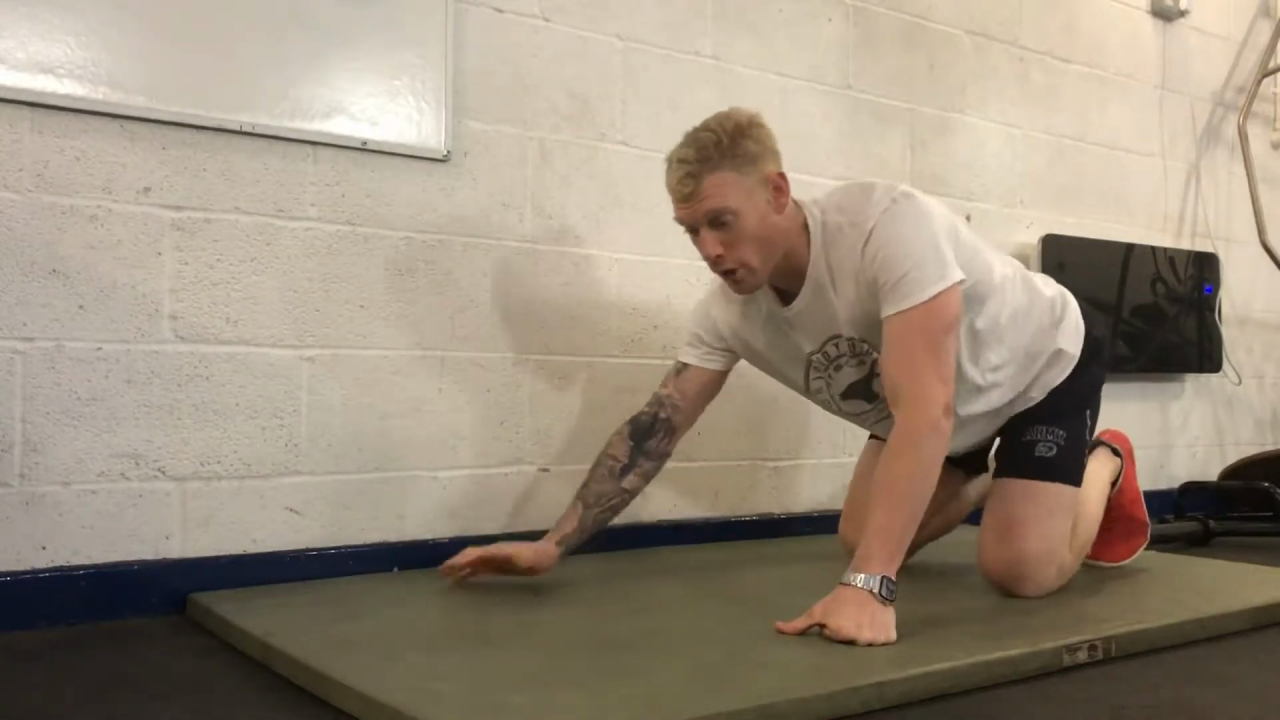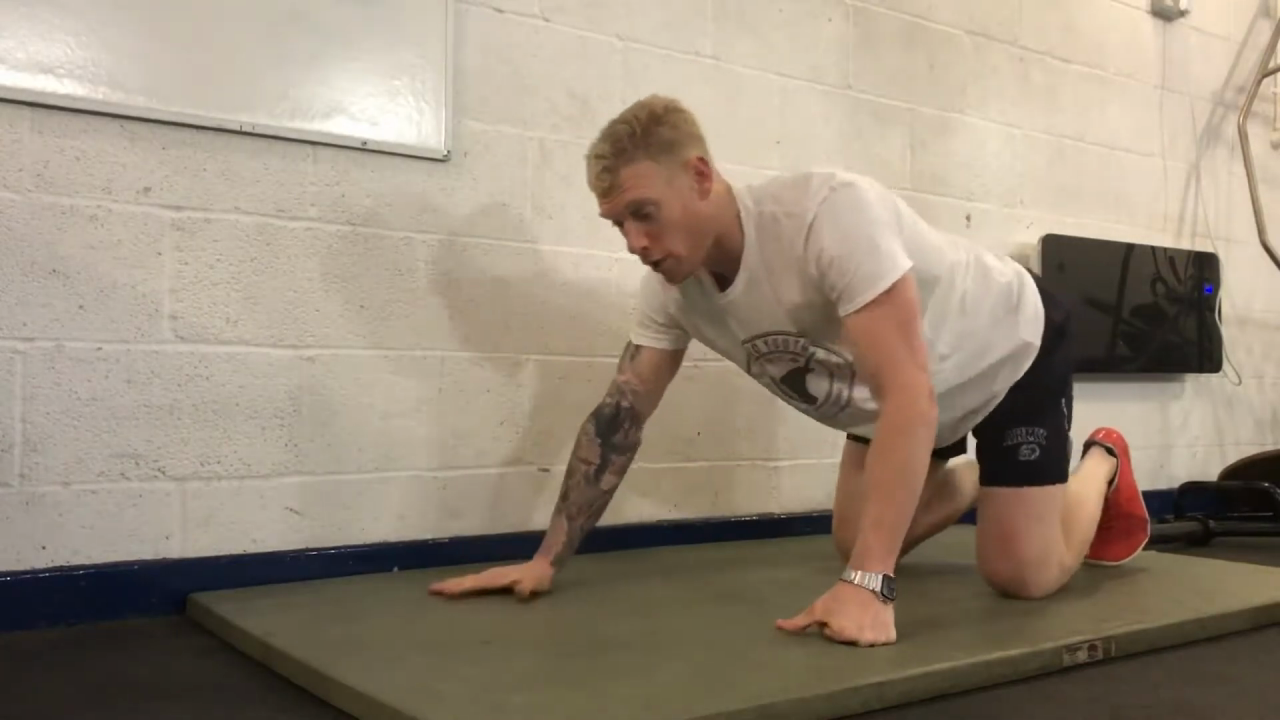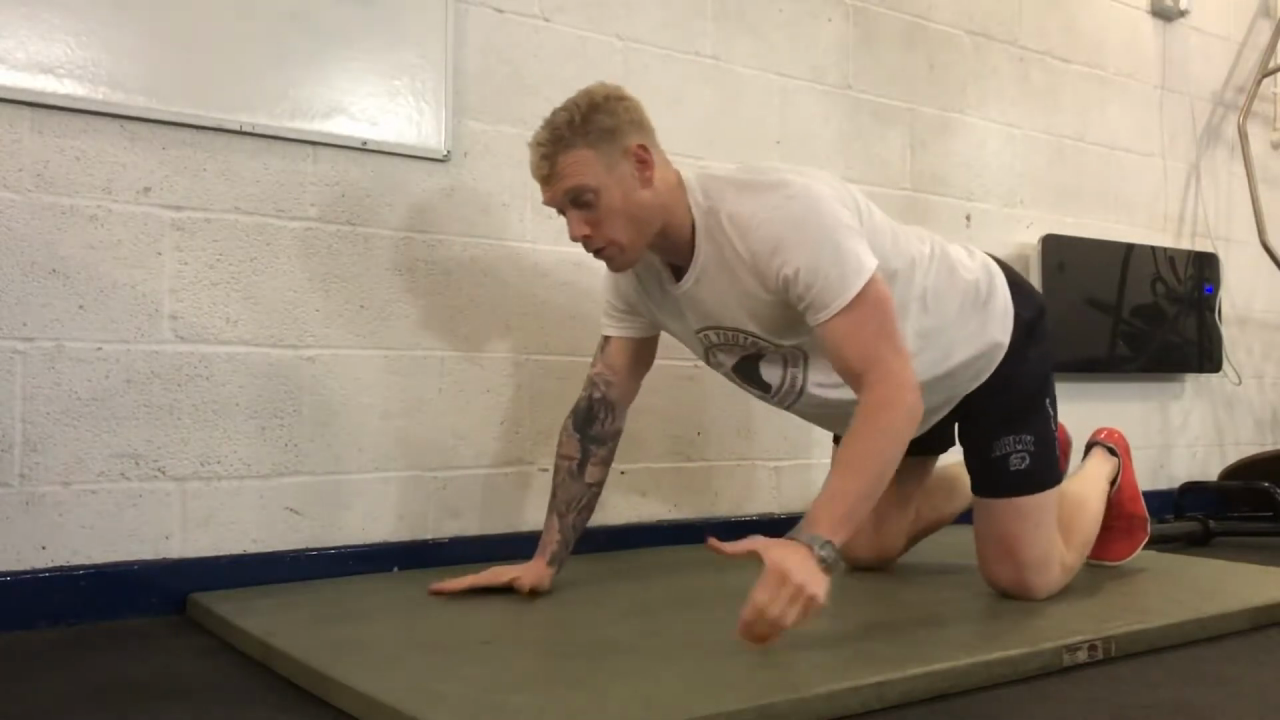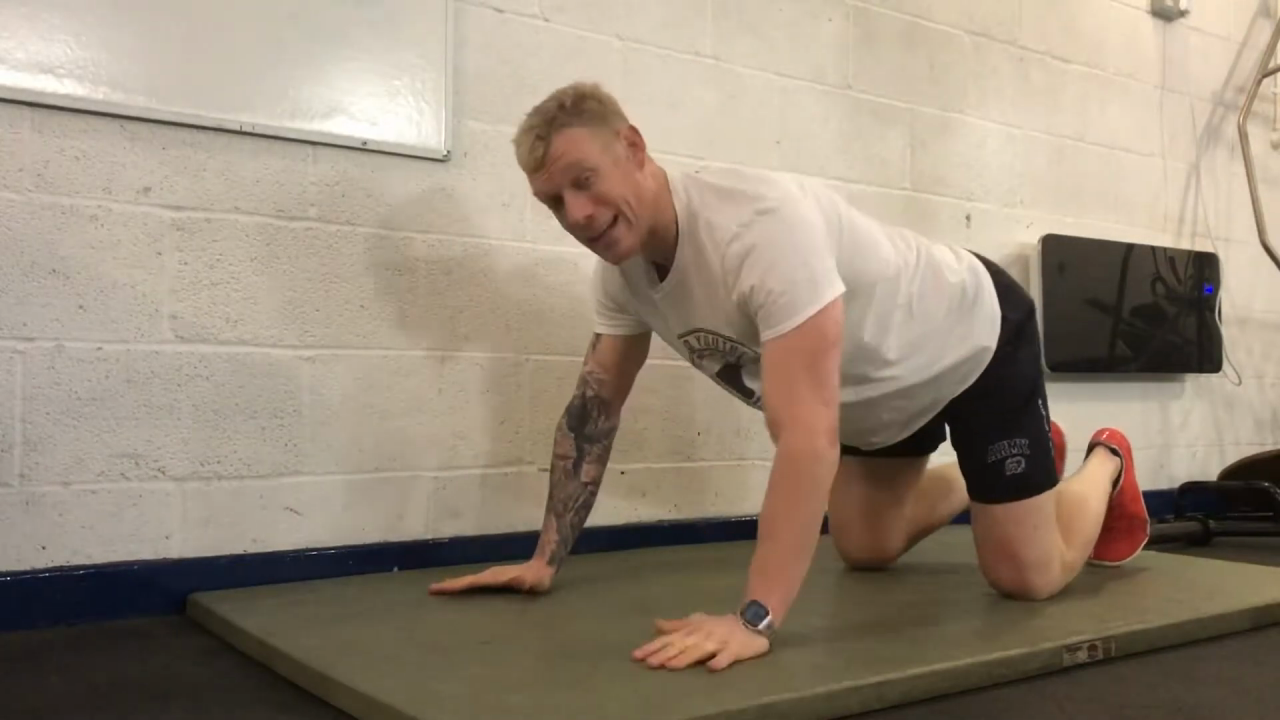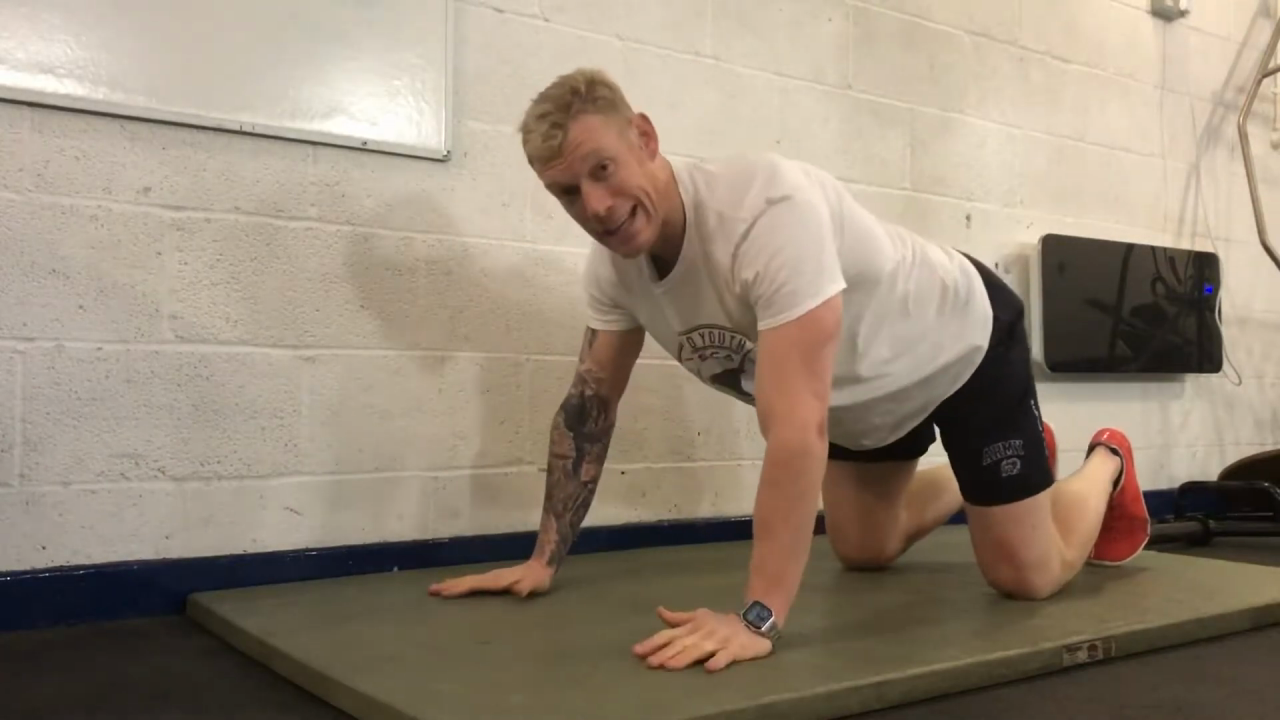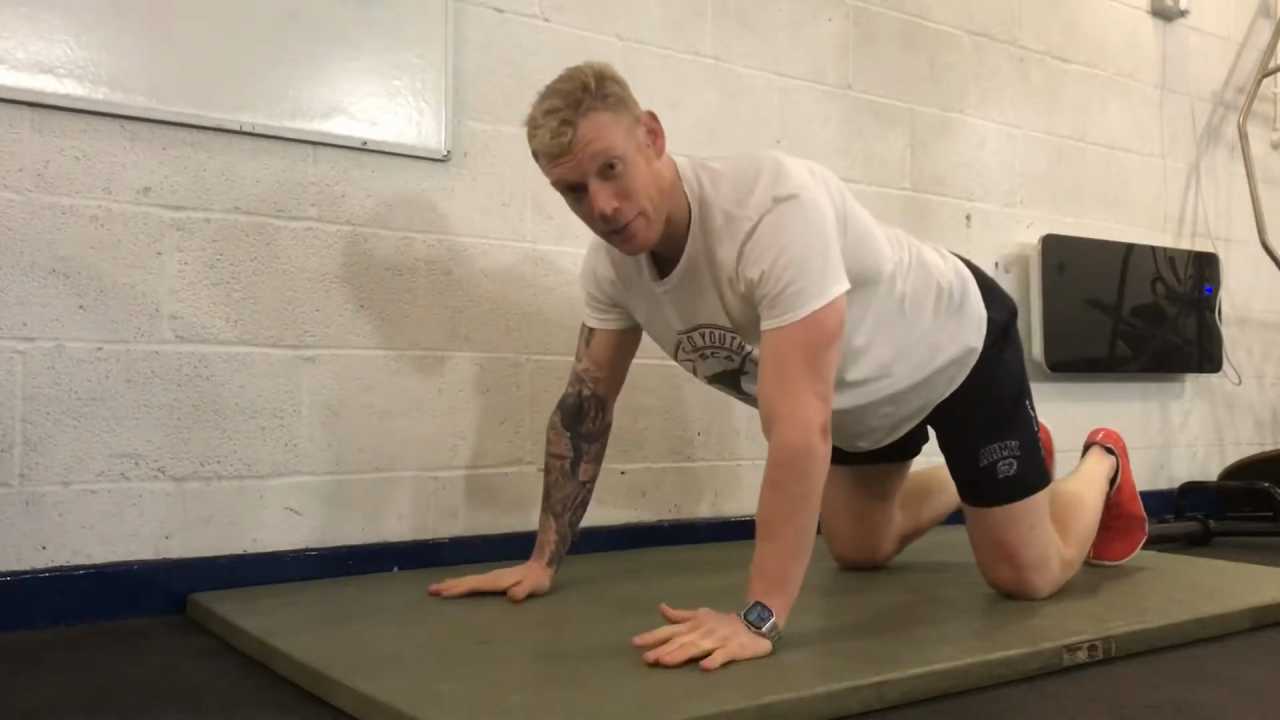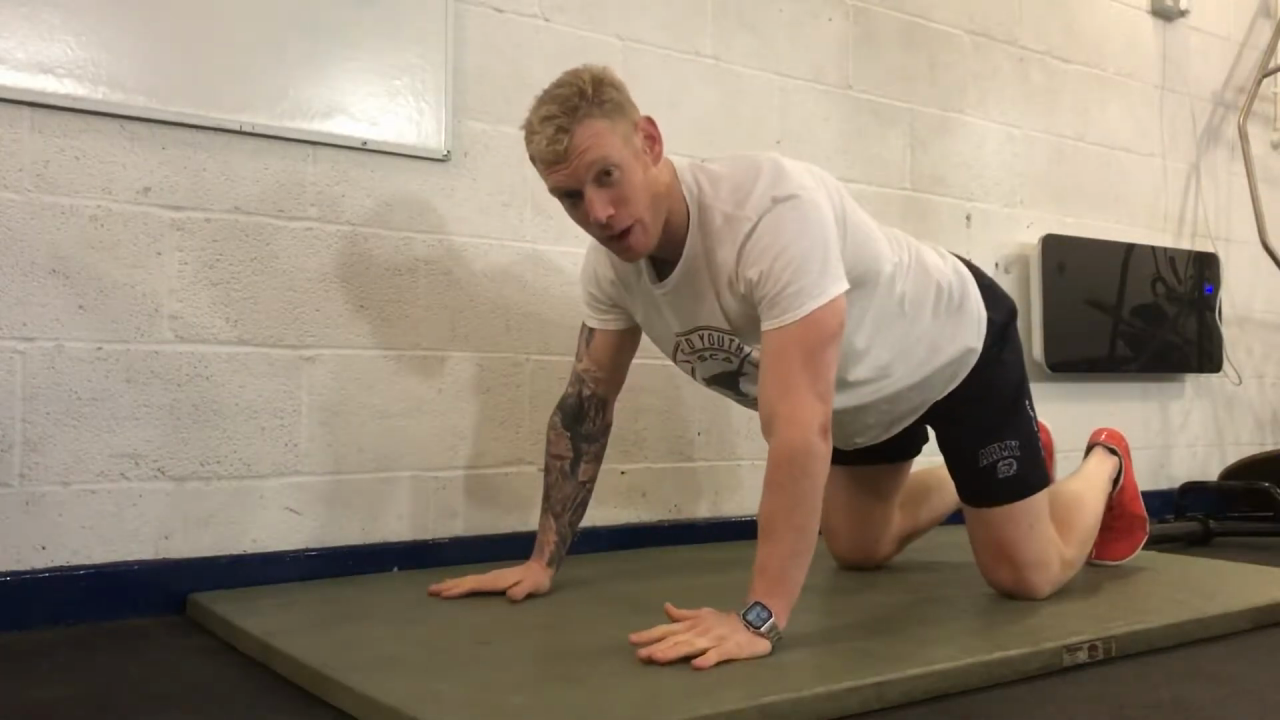
dt=0.2s
person 1, frame 1
left shoulder: (892, 226)
right shoulder: (728, 304)
left elbow: (928, 411)
right elbow: (656, 425)
left wrist: (870, 584)
right wrist: (551, 545)
left hip: (1046, 361)
right hip: (946, 405)
left knee: (1020, 569)
right knee: (863, 538)
left ankle: (1101, 469)
right ankle: (991, 476)
person 1, frame 2
left shoulder: (827, 217)
right shoulder: (672, 286)
left elbow: (909, 398)
right elbow: (619, 417)
left wrist: (866, 584)
right wrist: (547, 560)
left hip: (1008, 344)
right hip: (892, 389)
left knee: (1022, 573)
right knee: (860, 542)
left ankle: (1100, 465)
right ankle: (993, 476)
person 1, frame 3
left shoulder: (785, 217)
right shoulder: (635, 270)
left elbow: (896, 394)
right elbow: (600, 409)
left wrist: (811, 547)
right wrist: (546, 559)
left hip: (983, 338)
right hip: (893, 372)
left knee: (1025, 576)
right knee: (866, 548)
left ankle: (1102, 465)
right ankle: (989, 472)
person 1, frame 4
left shoulder: (761, 225)
right shoulder: (620, 268)
left elbow: (807, 437)
right elbow: (594, 408)
left wrist: (755, 615)
right wrist: (546, 558)
left hip: (971, 340)
right hip: (876, 383)
left knee: (1028, 576)
right knee: (865, 550)
left ankle: (1105, 465)
right ankle: (1007, 469)
person 1, frame 5
left shoulder: (770, 211)
right shoulder: (613, 263)
left elbow: (795, 430)
right elbow: (589, 404)
left wrist: (756, 617)
right wrist: (544, 559)
left hip: (961, 344)
right hip: (870, 389)
left knee: (1028, 574)
right knee: (864, 551)
left ankle: (1105, 464)
right ankle: (997, 469)
person 1, frame 6
left shoulder: (775, 211)
right shoulder: (611, 261)
left elbow: (800, 430)
right elbow: (587, 404)
left wrist: (758, 617)
right wrist: (544, 559)
left hip: (956, 344)
right hip: (865, 387)
left knee: (1027, 574)
right knee: (860, 551)
left ankle: (1100, 465)
right ankle: (1007, 464)
person 1, frame 7
left shoulder: (773, 211)
right shoulder: (609, 261)
left elbow: (801, 431)
right elbow: (585, 404)
left wrist: (759, 618)
right wrist: (543, 561)
left hip: (955, 343)
right hip: (867, 386)
left knee: (1028, 574)
right knee: (858, 550)
left ankle: (1104, 465)
right ankle: (1008, 464)
